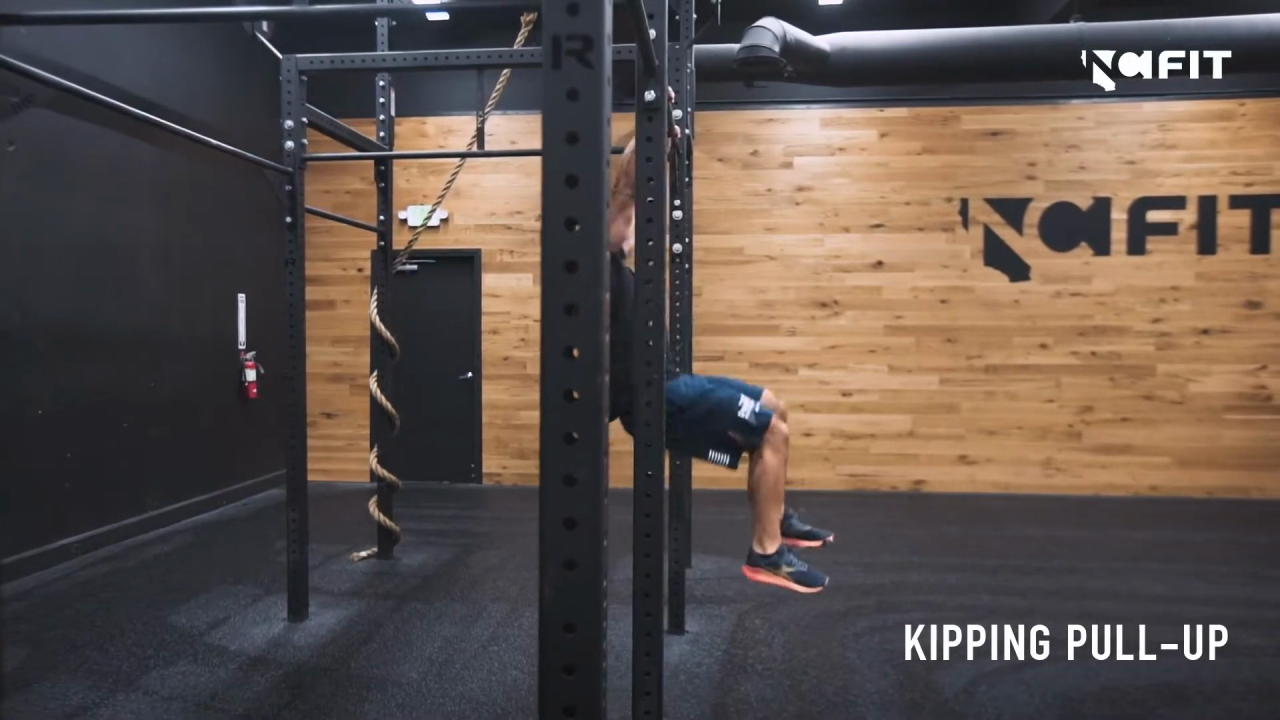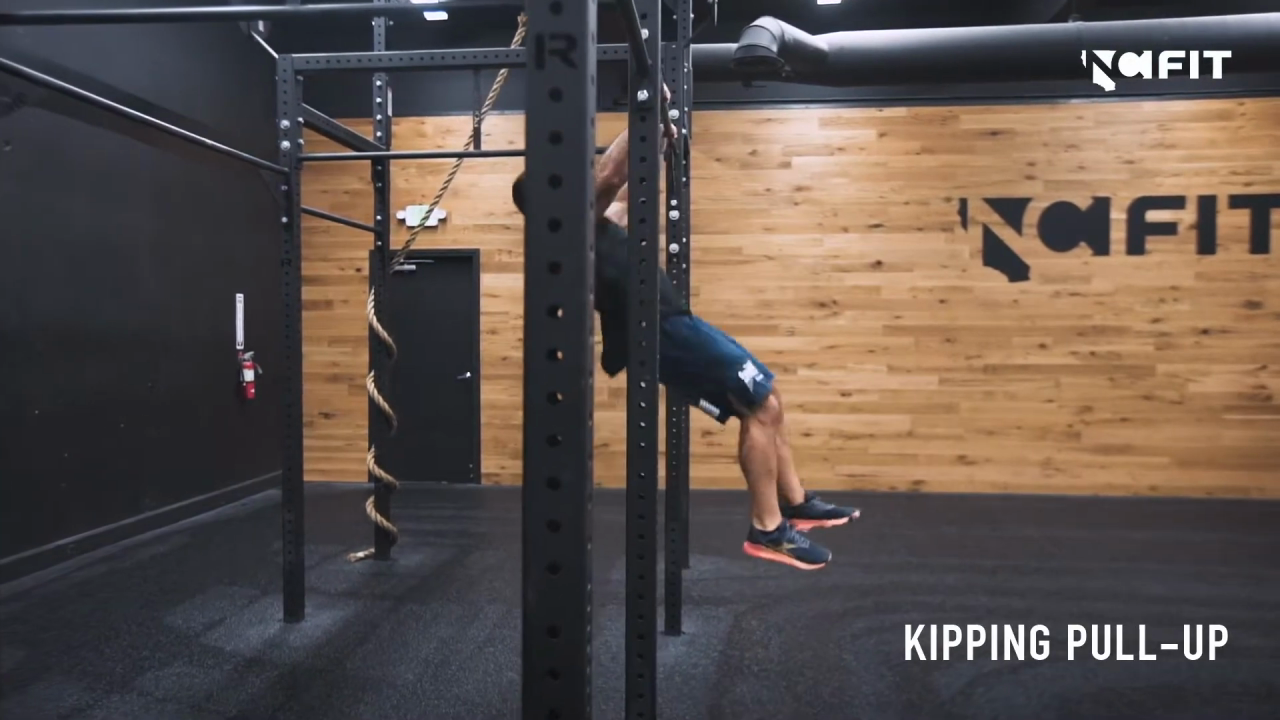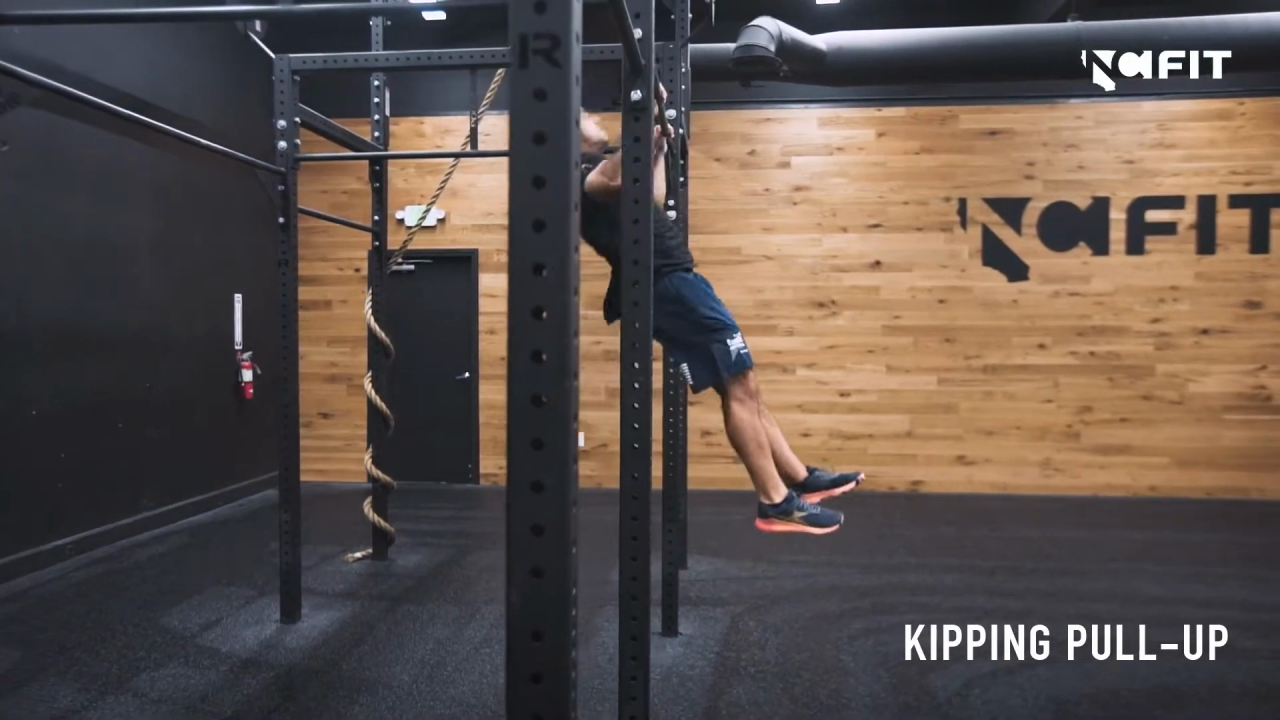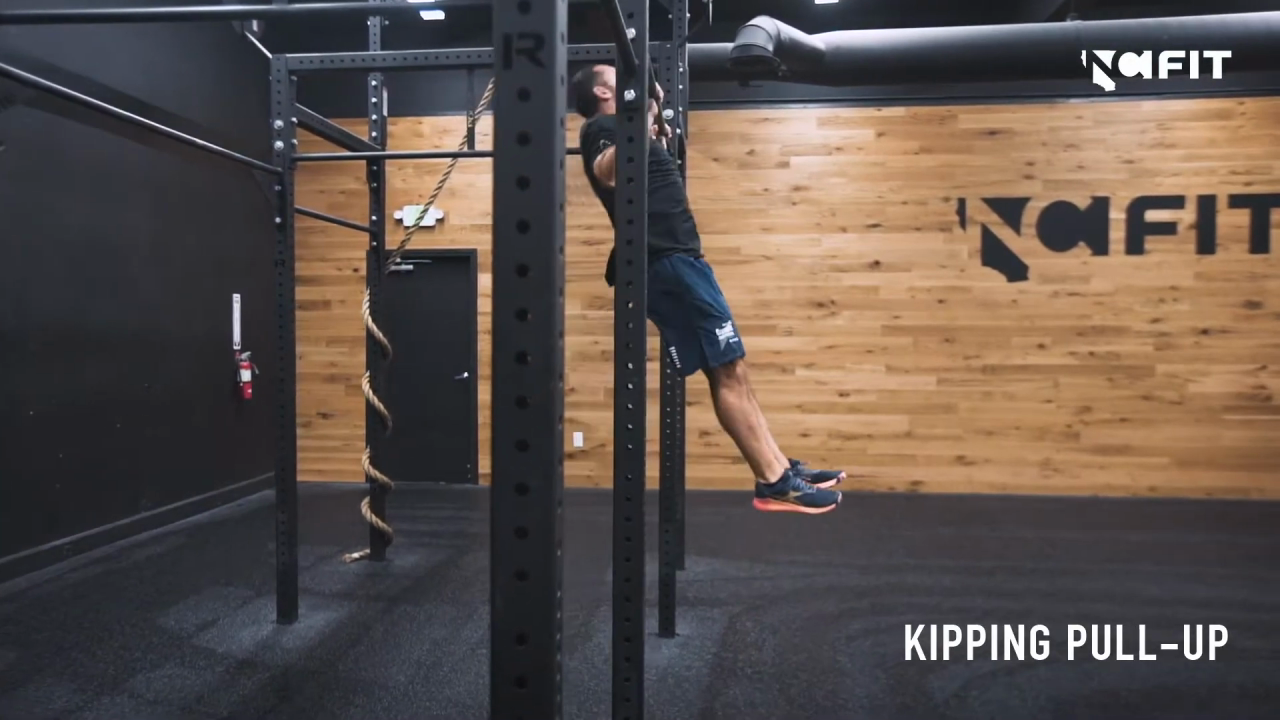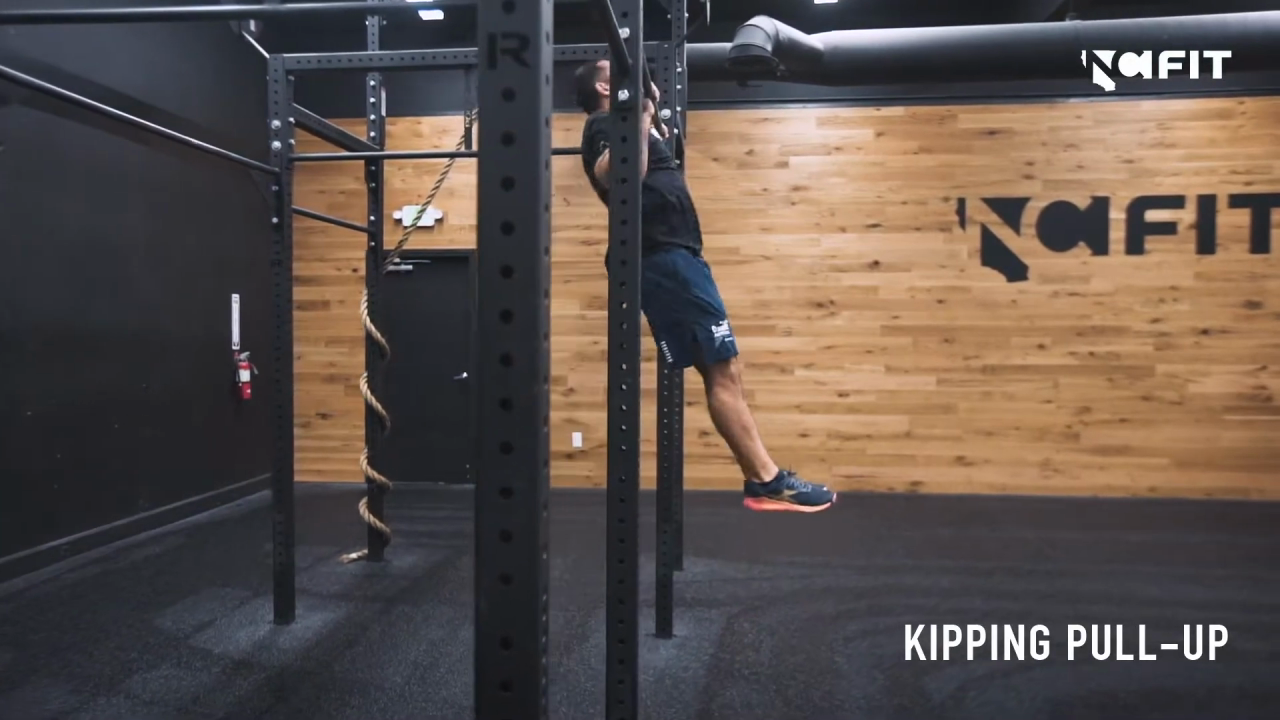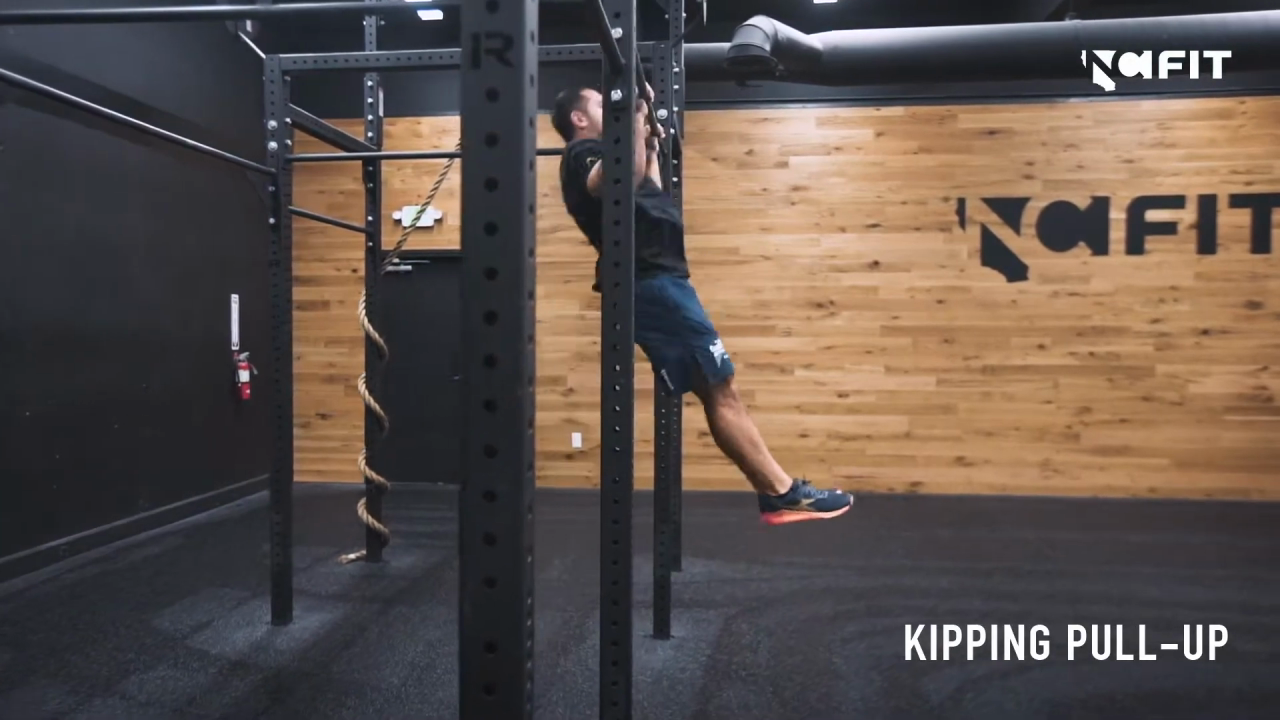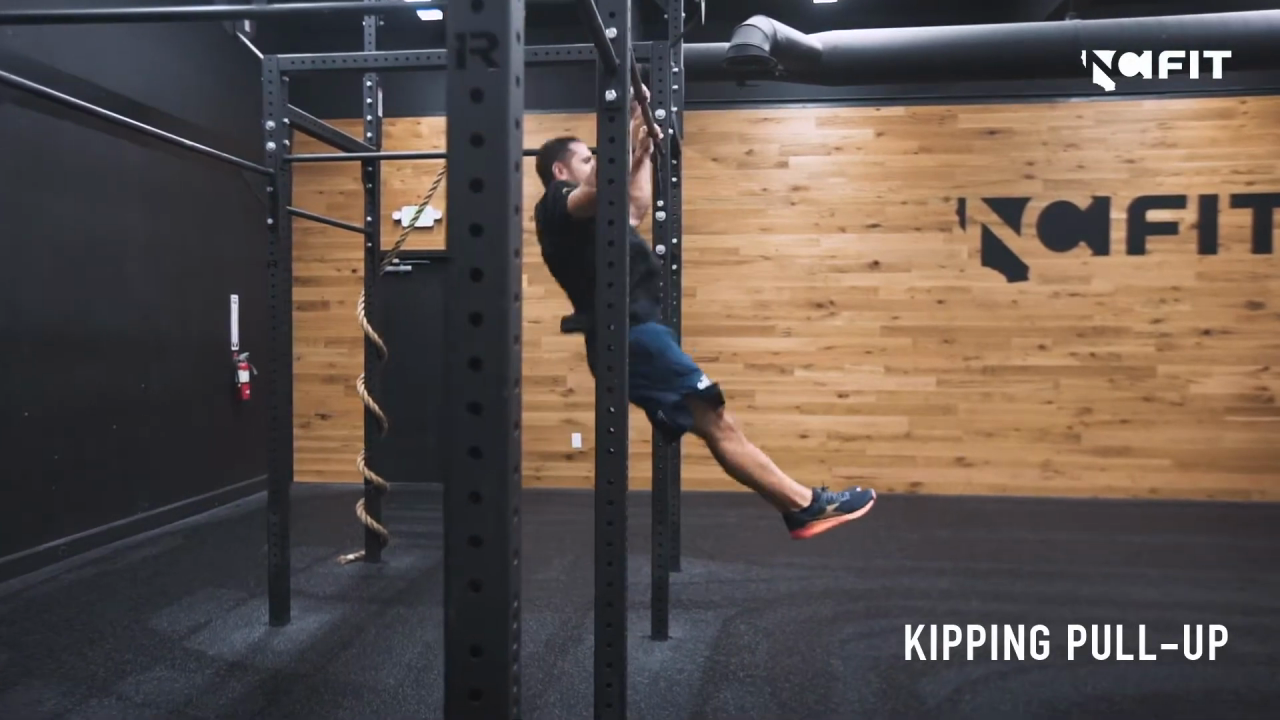
dt=0.1s
person 1, frame 1
left shoulder: (610, 267)
left elbow: (624, 207)
right elbow: (621, 189)
left hip: (664, 387)
right hip: (657, 393)
left knee: (772, 410)
right knee: (774, 430)
left ankle: (779, 520)
right ankle: (766, 551)
person 1, frame 2
left shoulder: (594, 225)
left elbow: (626, 196)
right elbow: (605, 174)
left wrist: (655, 143)
left hip: (669, 325)
right hip: (668, 331)
left knee: (764, 401)
right knee: (764, 407)
left ankle: (796, 503)
right ankle: (769, 527)
person 1, frame 3
left shoulder: (603, 169)
right shoulder: (588, 170)
left elbow: (653, 198)
right elbow: (607, 180)
left wrist: (655, 146)
left hip: (672, 282)
right hip: (666, 283)
left knee: (742, 385)
right knee: (740, 386)
left ankle: (801, 478)
right ankle: (778, 502)
person 1, frame 4
left shoulder: (617, 134)
right shoulder: (604, 128)
right elbow: (610, 171)
left wrist: (651, 126)
right wrist: (644, 116)
left hip: (675, 260)
right hip: (670, 260)
left knee: (730, 371)
right knee: (729, 372)
left ankle: (783, 470)
right ankle: (774, 481)
person 1, frame 5
left shoulder: (617, 132)
right shoulder: (603, 126)
left elbow: (659, 178)
right elbow: (618, 172)
left wrist: (650, 128)
right wrist: (642, 113)
left hip: (673, 256)
right hip: (665, 256)
left knee: (721, 368)
right knee: (721, 369)
left ankle: (769, 478)
right ankle: (767, 481)
person 1, frame 6
left shoulder: (599, 155)
right shoulder: (584, 153)
left elbow: (648, 192)
left wrist: (650, 136)
right wrist: (636, 116)
left hip: (659, 282)
right hip: (651, 283)
left knee: (718, 390)
right knee: (722, 389)
left ankle: (780, 489)
right ankle: (782, 493)
person 1, frame 7
left shoulder: (585, 221)
right shoulder: (560, 211)
left elbow: (637, 203)
right elbow: (604, 184)
left wrist: (643, 151)
right wrist: (632, 123)
left hip: (637, 333)
right hip: (629, 336)
left knee: (712, 424)
right knee: (716, 422)
left ankle: (801, 504)
right ankle: (807, 506)
